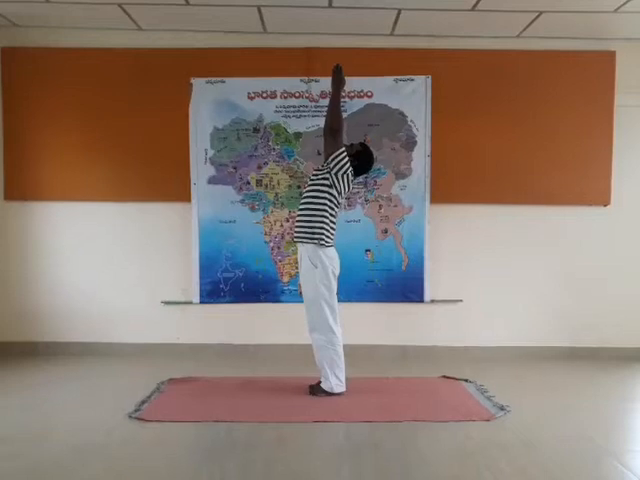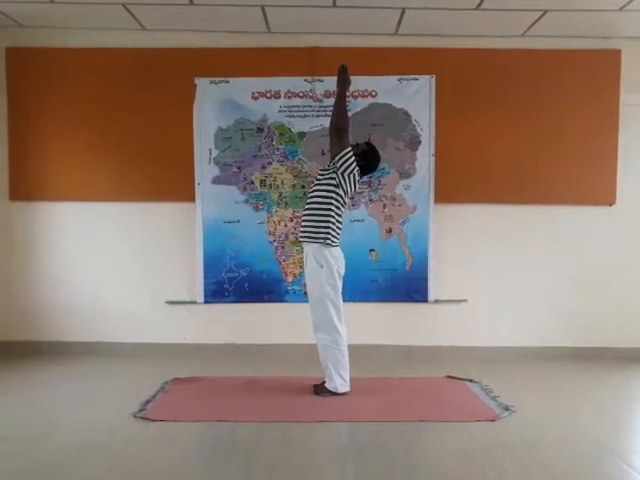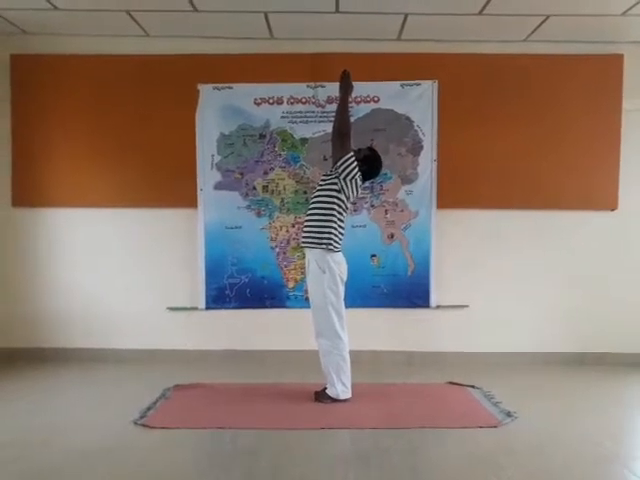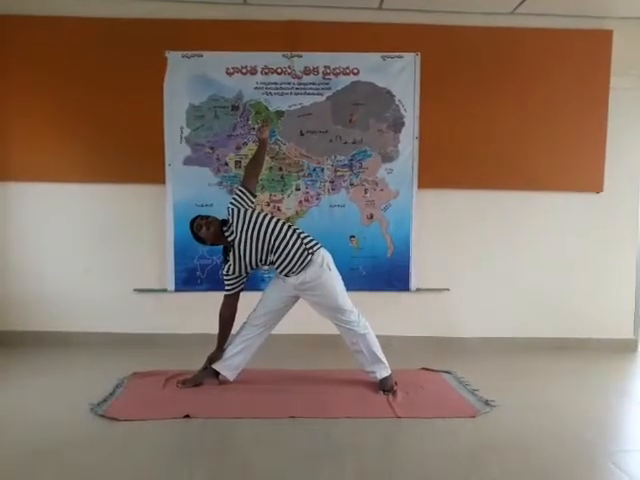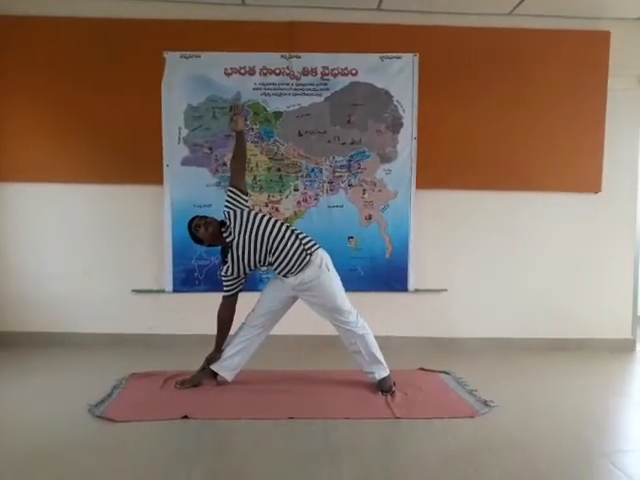
dt=1s
person 1, frame 1
left shoulder: (341, 174)
right shoulder: (333, 174)
left elbow: (332, 131)
right elbow: (332, 133)
left wrist: (336, 91)
right wrist: (335, 92)
left hip: (318, 255)
right hip: (314, 254)
left knee: (324, 321)
right knee: (321, 321)
left ankle: (334, 383)
right ankle: (331, 379)
person 1, frame 2
left shoulder: (347, 174)
right shoulder: (338, 174)
left elbow: (338, 131)
right elbow: (338, 134)
left wrist: (341, 90)
right wrist: (340, 92)
left hip: (323, 255)
right hip: (319, 254)
left knee: (329, 321)
right knee: (325, 321)
left ankle: (338, 383)
right ankle: (335, 379)
person 1, frame 3
left shoulder: (349, 177)
right shoulder: (340, 179)
left elbow: (340, 137)
right elbow: (340, 140)
left wrist: (344, 96)
left hip: (325, 261)
right hip: (321, 260)
left knee: (330, 328)
right knee: (327, 327)
left ankle: (339, 390)
right ankle: (336, 386)
person 1, frame 4
left shoulder: (237, 211)
right shoulder: (232, 264)
left elbow: (250, 176)
right elbow: (229, 305)
left wrist: (263, 142)
right wrist: (219, 349)
left hip: (314, 264)
right hip: (288, 278)
left knee: (349, 320)
right knee: (256, 323)
left ankle: (383, 374)
right ankle: (217, 370)
person 1, frame 5
left shoulder: (233, 212)
right shoulder: (230, 264)
left elbow: (238, 170)
right elbow: (227, 306)
left wrist: (239, 133)
right wrist: (216, 351)
left hip: (313, 265)
right hip: (287, 279)
left knee: (347, 320)
right knee: (255, 324)
left ankle: (381, 374)
right ankle: (215, 371)
